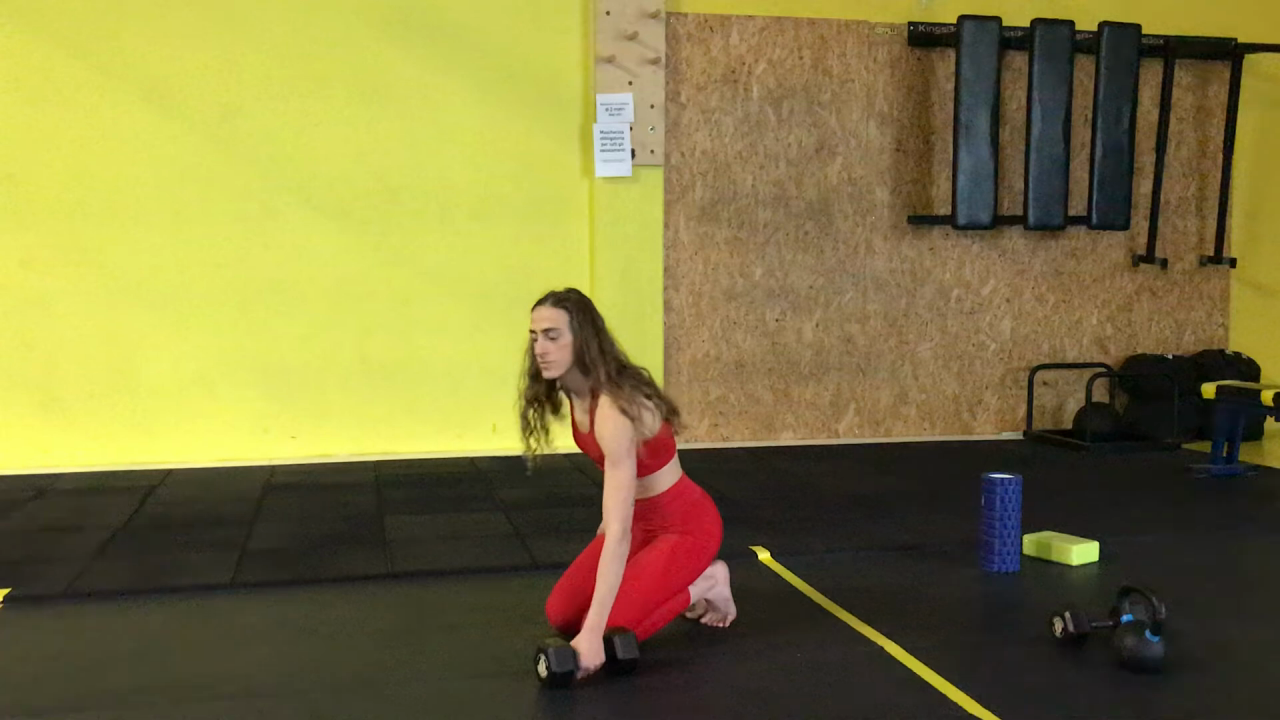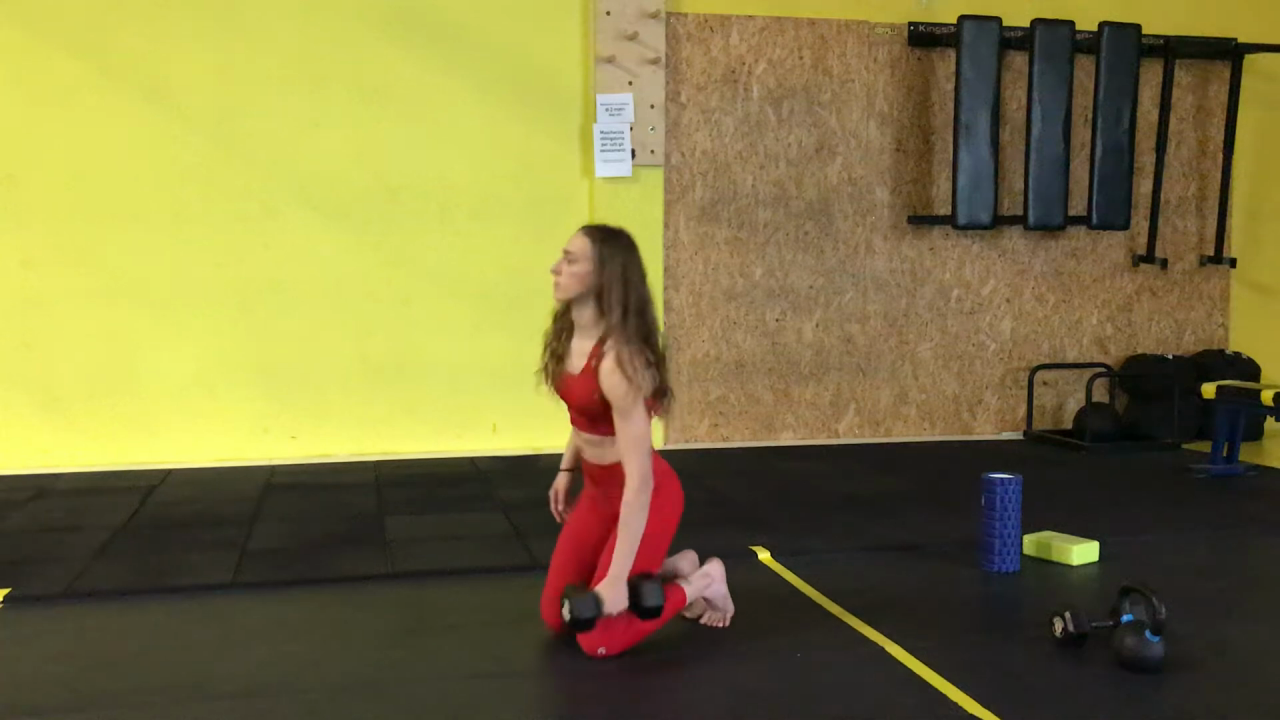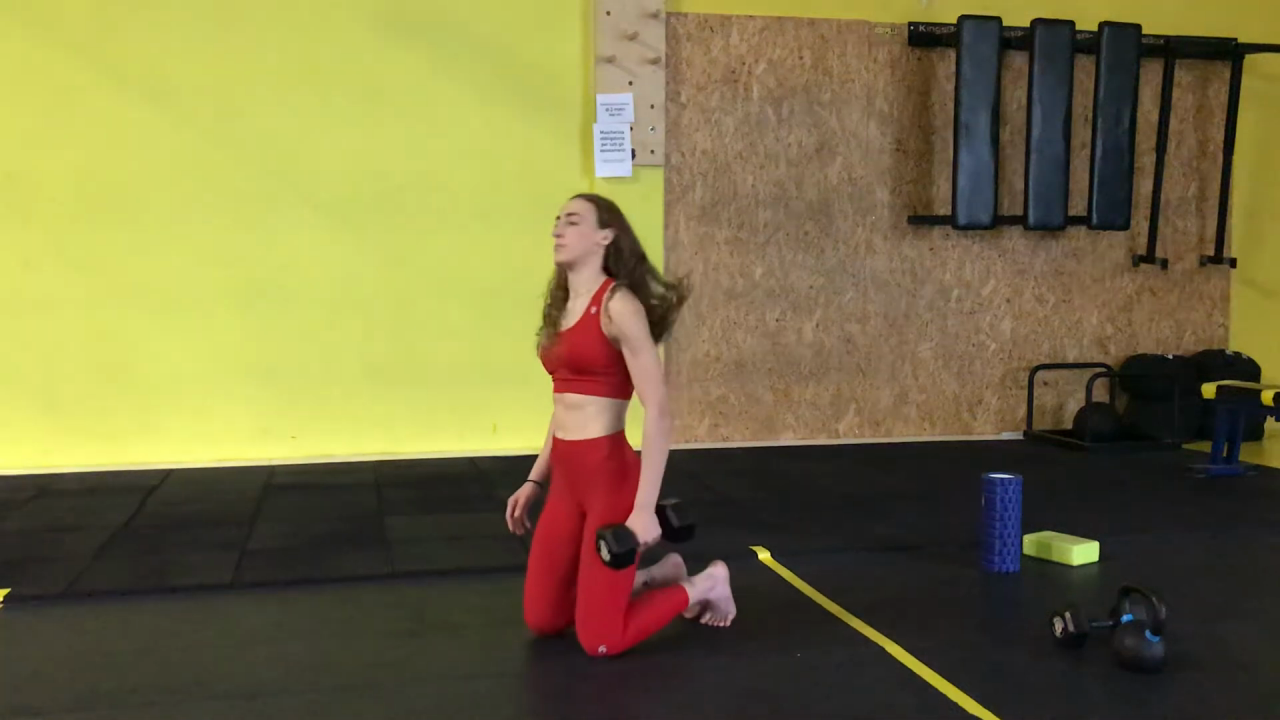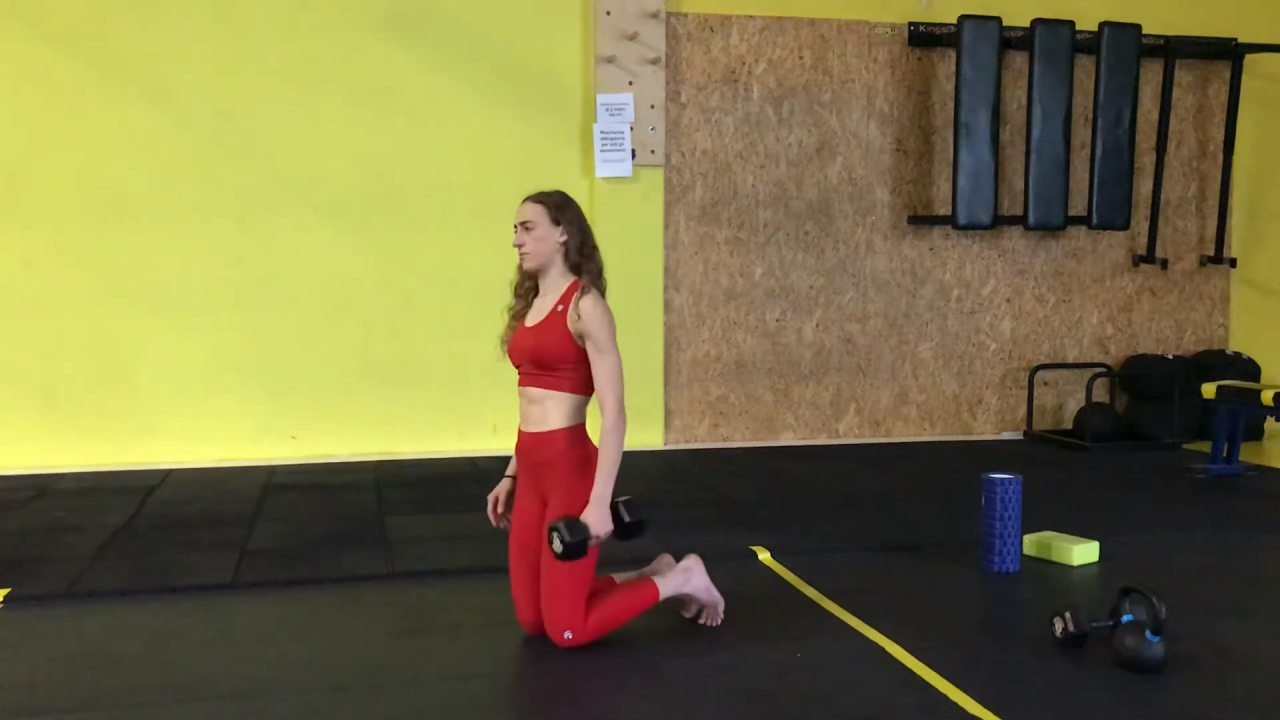
dt=0.5s
person 1, frame 1
left shoulder: (612, 409)
right shoulder: (574, 388)
left elbow: (619, 531)
left wrist: (593, 632)
right wrist: (610, 518)
left hip: (686, 528)
right hip: (642, 519)
left knee: (605, 637)
right knee: (560, 615)
left ankle: (705, 584)
right ankle: (668, 581)
person 1, frame 2
left shoulder: (617, 358)
right shoulder: (570, 329)
left elbow: (639, 478)
left wrist: (617, 579)
right wrist: (567, 468)
left hip: (643, 499)
right hip: (597, 488)
left knee: (598, 639)
right knee: (555, 616)
left ankle: (701, 582)
right ankle: (671, 570)
person 1, frame 3
left shoulder: (619, 304)
right shoulder: (563, 307)
left elbow: (659, 412)
left wrist: (645, 508)
right wrist: (534, 480)
left hip: (611, 475)
right hip: (566, 478)
left knee: (599, 640)
right knee: (541, 620)
left ankle: (705, 583)
right ankle: (657, 576)
person 1, frame 4
left shoulder: (585, 306)
right shoulder: (530, 304)
left elbow: (614, 413)
left wrist: (601, 502)
right wrist: (510, 476)
left hip: (572, 468)
right hip: (533, 470)
left knee: (567, 629)
right knee: (533, 620)
left ankle: (680, 579)
right ankle: (653, 574)
